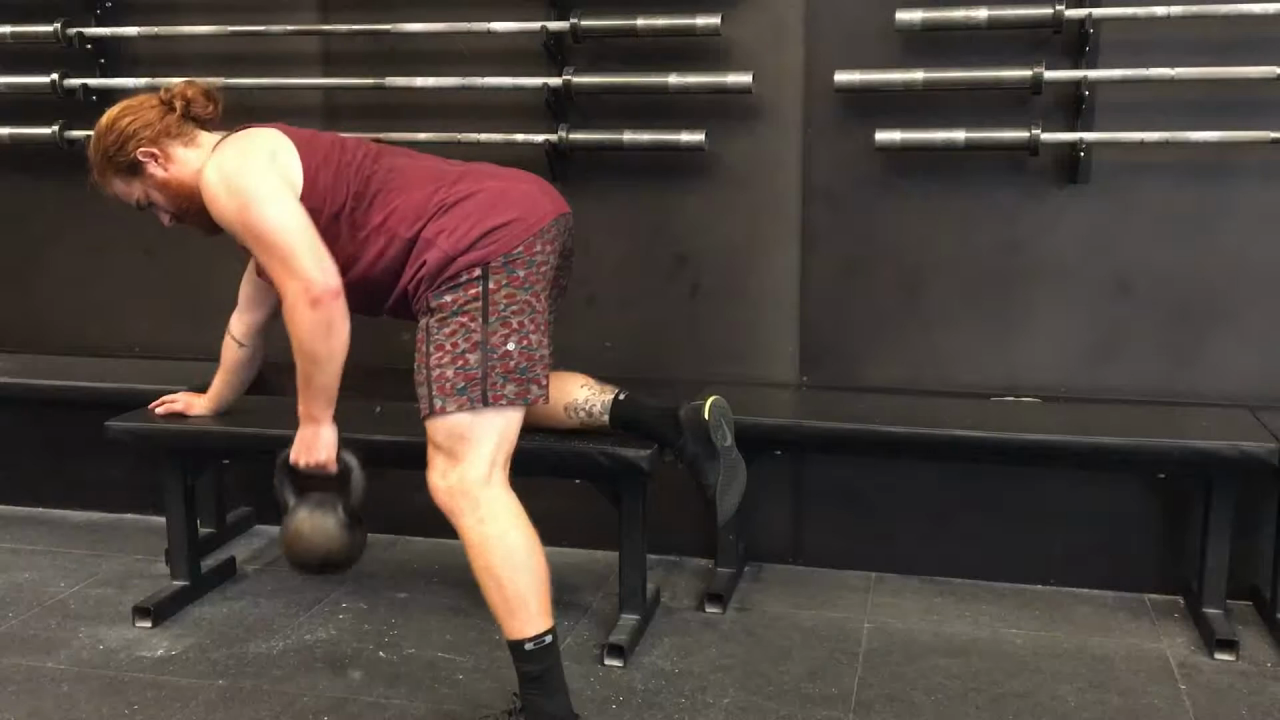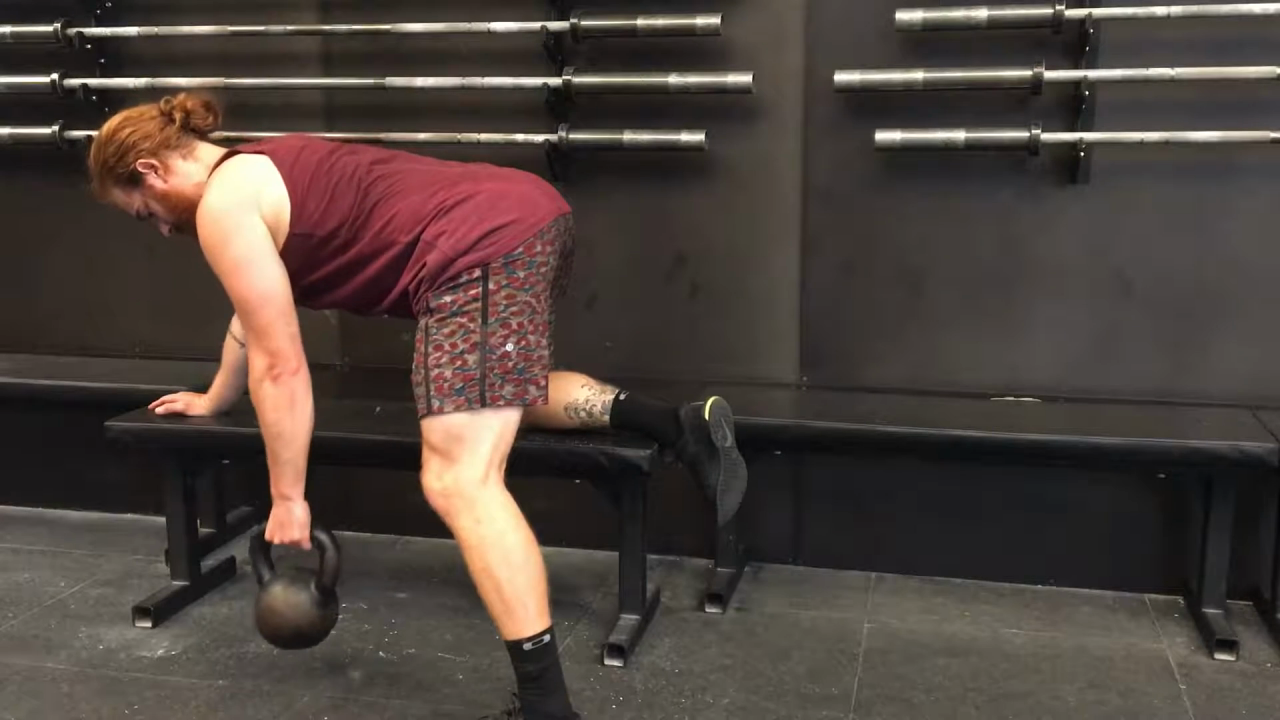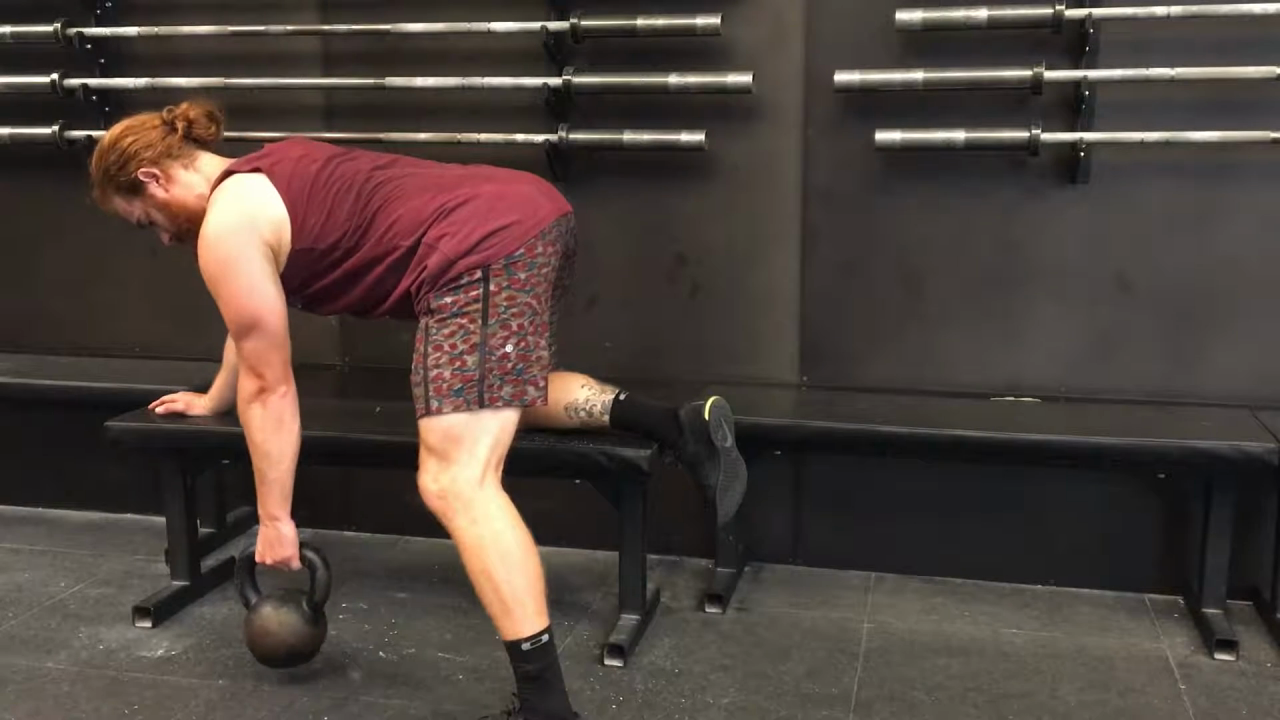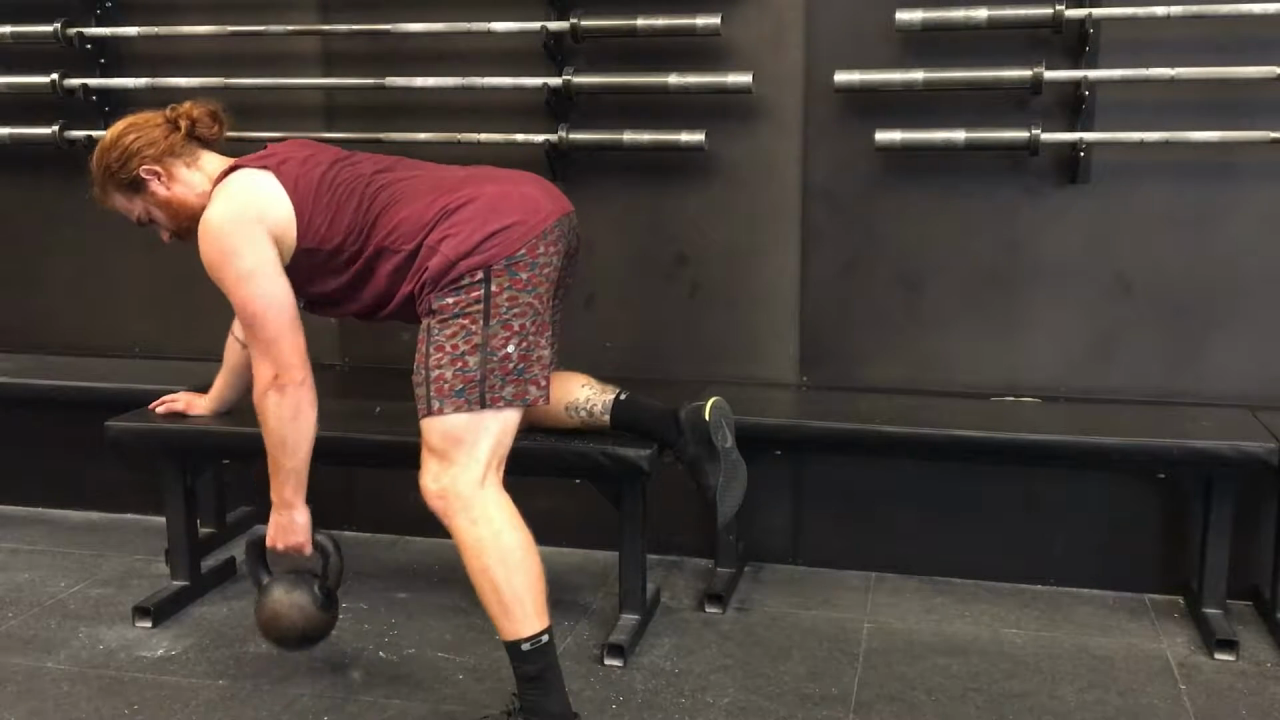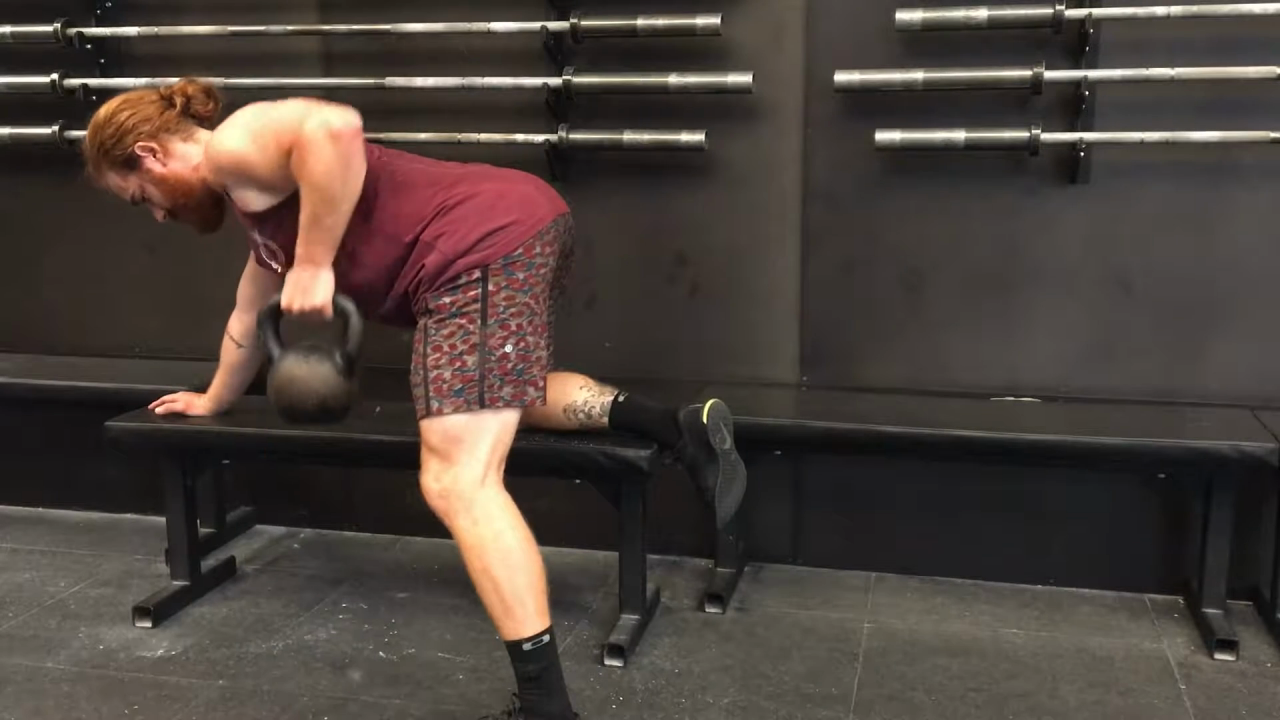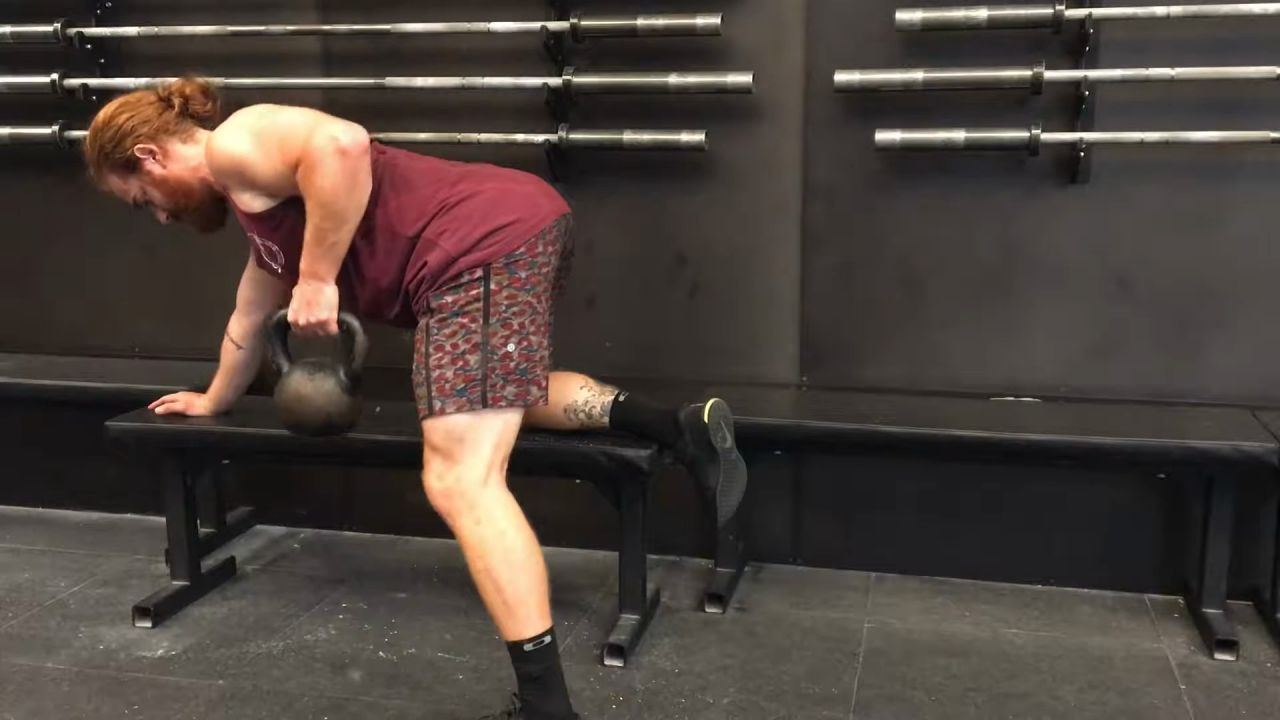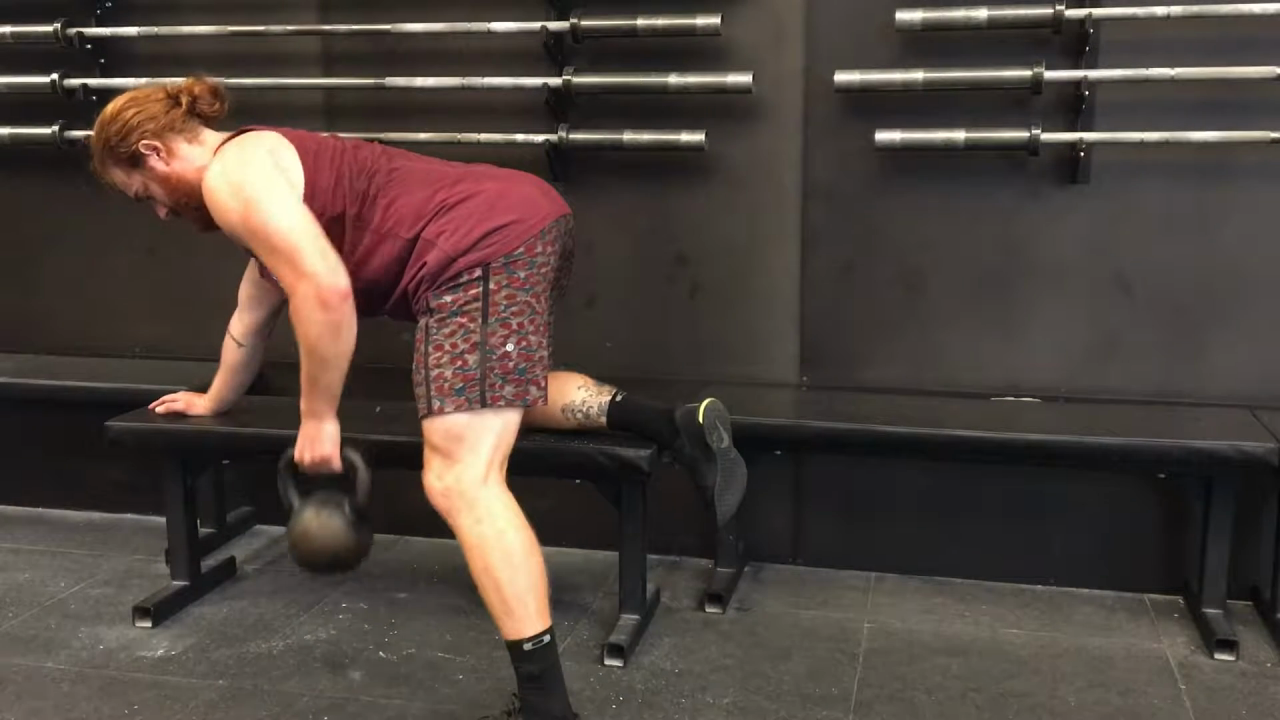
dt=0.5s
person 1, frame 1
left shoulder: (228, 173)
right shoulder: (262, 178)
left elbow: (319, 291)
right elbow: (252, 315)
left wrist: (316, 425)
right wrist: (212, 400)
left hip: (482, 247)
right hip: (525, 214)
left knee: (465, 483)
right knee: (497, 392)
right ankle: (680, 426)
person 1, frame 2
left shoulder: (224, 206)
right shoulder: (262, 170)
left elbow: (280, 365)
right elbow: (256, 321)
left wrist: (287, 501)
right wrist: (213, 400)
left hip: (481, 248)
right hip: (527, 211)
left knee: (459, 485)
right knee: (498, 394)
right ankle: (681, 424)
person 1, frame 3
left shoulder: (228, 227)
right shoulder: (264, 178)
left elbow: (269, 386)
right elbow: (255, 332)
left wrist: (275, 522)
right wrist: (212, 401)
left hip: (483, 249)
right hip: (529, 209)
left knee: (457, 484)
right knee: (497, 391)
right ankle: (682, 426)
person 1, frame 4
left shoulder: (227, 218)
right shoulder: (265, 177)
left elbow: (285, 375)
right elbow: (258, 320)
left wrist: (288, 507)
right wrist: (214, 399)
left hip: (485, 250)
right hip: (530, 212)
left knee: (457, 486)
right knee: (497, 394)
right ankle: (683, 426)
person 1, frame 5
left shoulder: (236, 144)
right shoulder: (259, 183)
left elbow: (336, 128)
right elbow: (251, 314)
left wrist: (313, 269)
right wrist: (214, 399)
left hip: (482, 247)
right hip: (522, 217)
left knee: (459, 485)
right knee: (498, 392)
right ankle: (681, 428)
person 1, frame 6
left shoulder: (236, 145)
right shoulder: (257, 188)
left elbow: (342, 146)
right elbow: (251, 315)
left wrist: (318, 278)
right wrist: (214, 400)
left hip: (485, 244)
right hip: (523, 217)
left knee: (461, 484)
right knee: (498, 394)
right ankle: (682, 427)
person 1, frame 7
left shoulder: (230, 176)
right shoulder: (264, 175)
left elbow: (326, 290)
right elbow: (254, 312)
left wrist: (318, 420)
right wrist: (214, 400)
left hip: (483, 246)
right hip: (525, 214)
left knee: (461, 484)
right knee: (500, 392)
right ankle: (676, 427)
